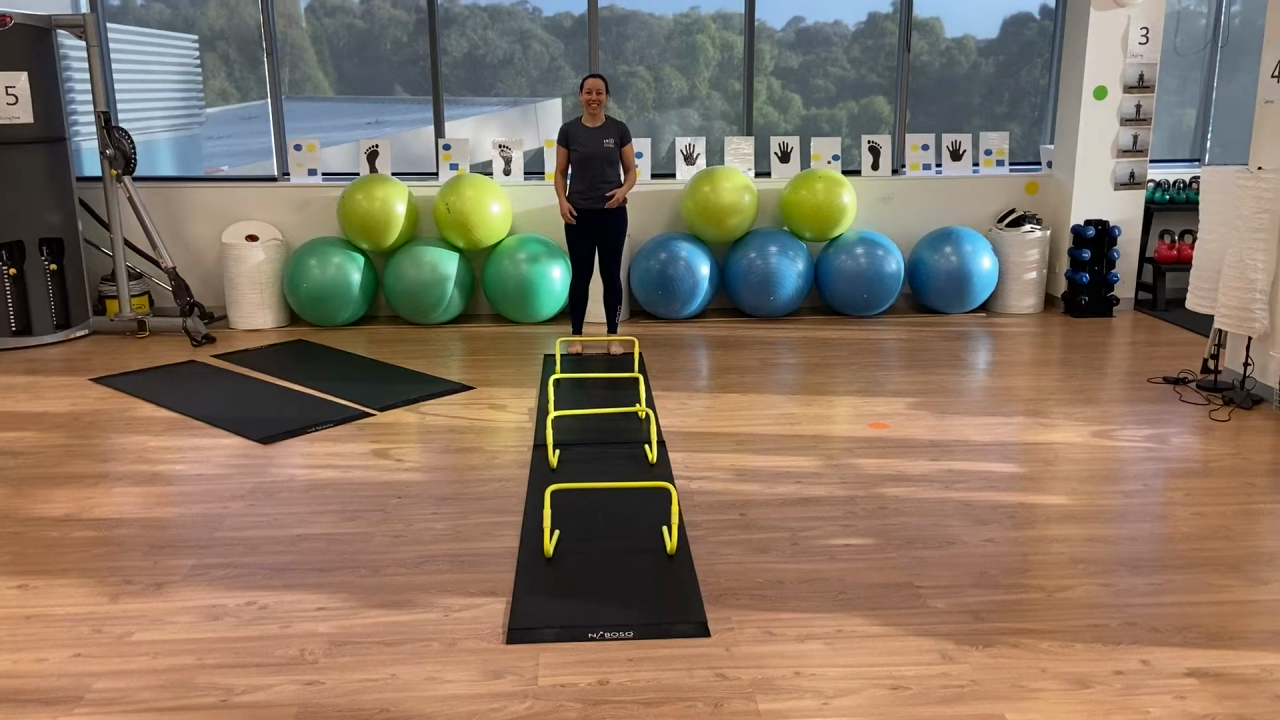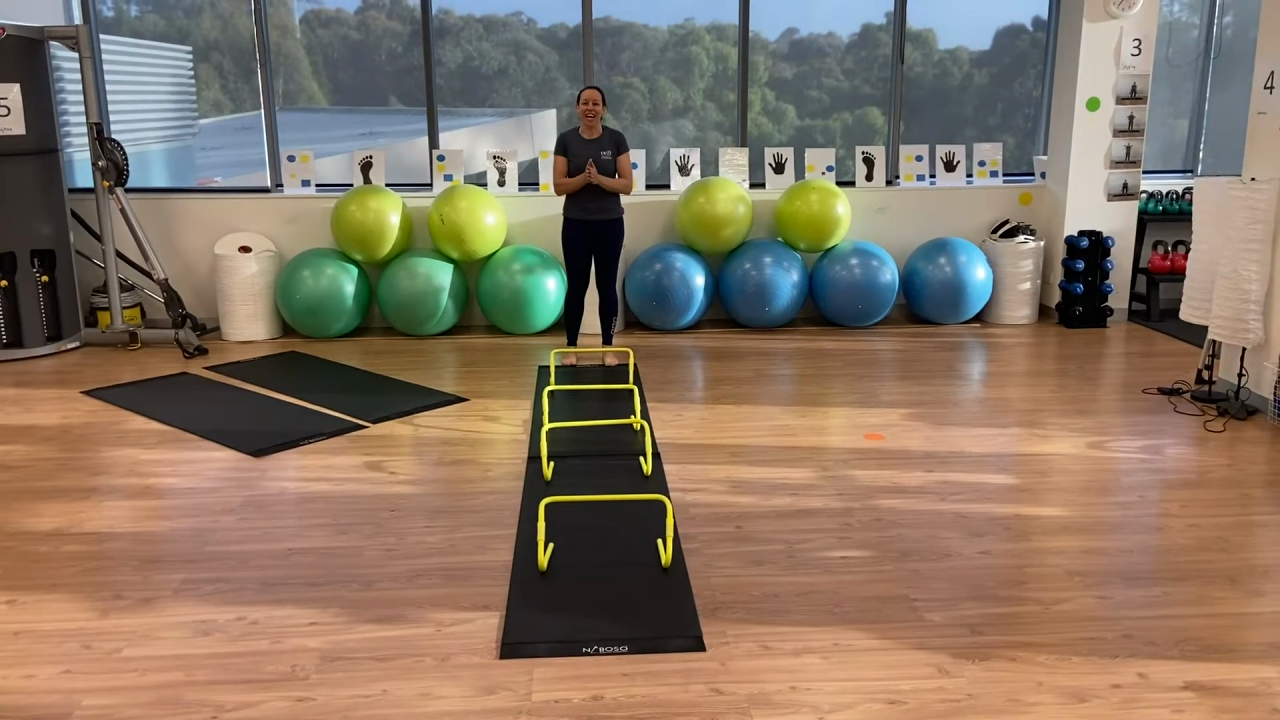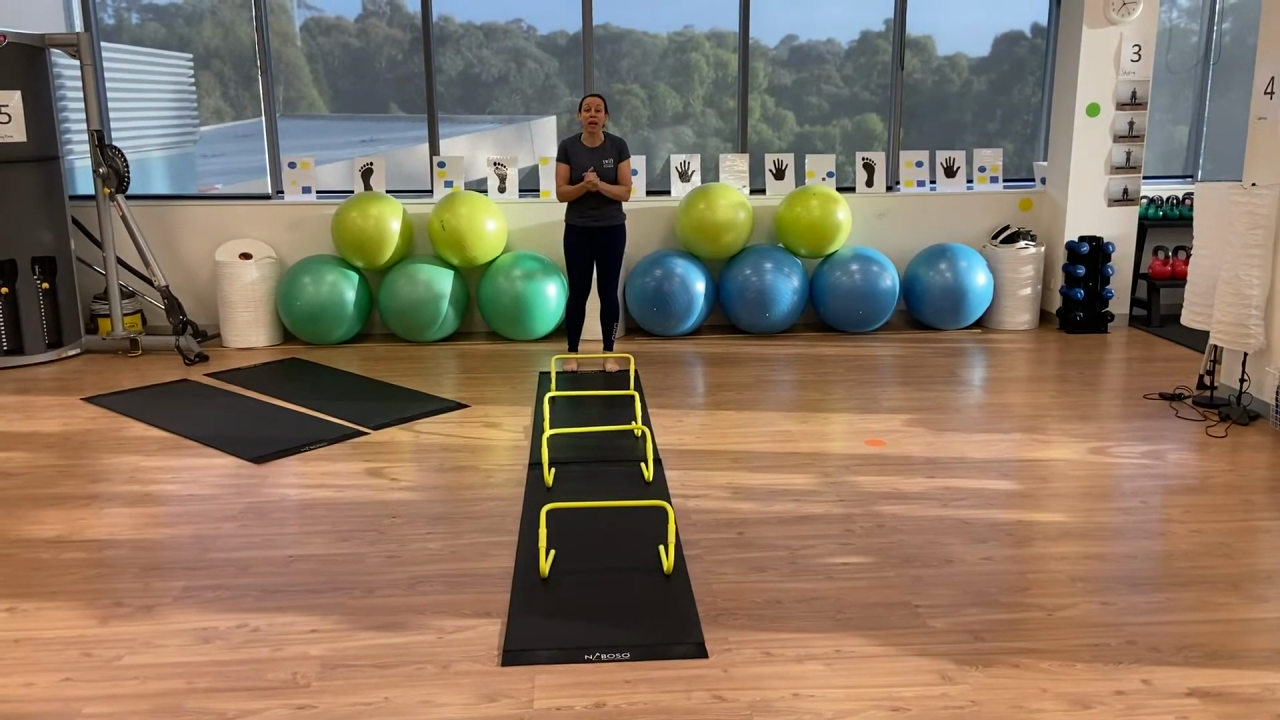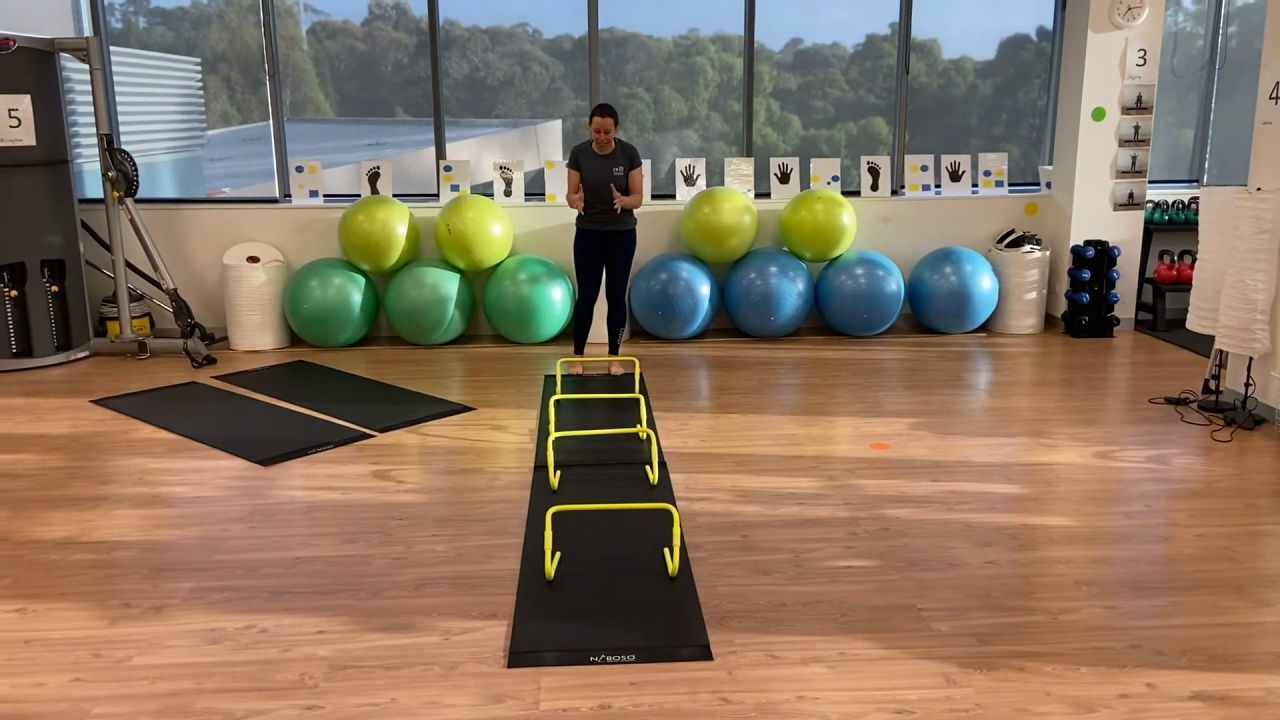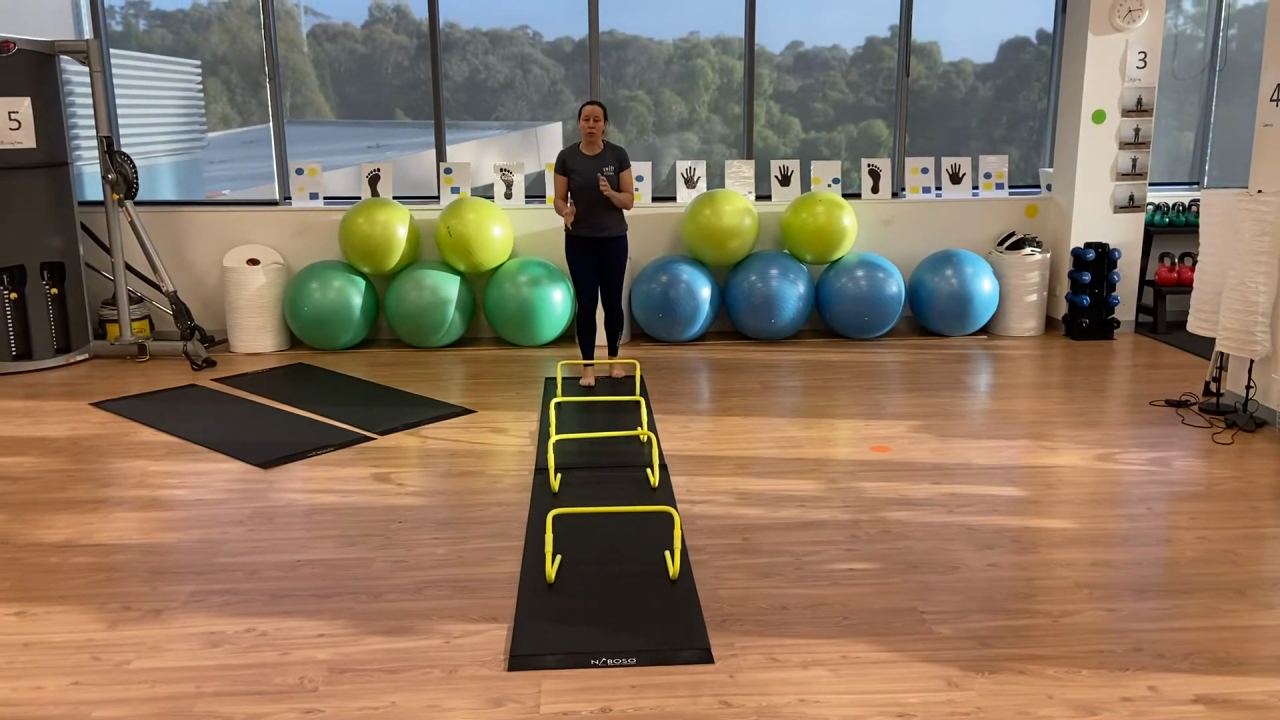
dt=1s
person 1, frame 1
left shoulder: (619, 129)
right shoulder: (568, 130)
left elbow: (631, 170)
right elbow: (560, 173)
left wrist: (623, 190)
right wrist: (562, 199)
left hip: (612, 213)
right hip: (579, 214)
left knee: (611, 274)
right knee: (580, 275)
left ankle: (613, 336)
right ankle: (576, 336)
person 1, frame 2
left shoulder: (616, 139)
right shoulder: (565, 140)
left elbow: (627, 184)
right elbow: (558, 186)
left wrist: (599, 178)
right wrist: (583, 177)
left hip: (610, 223)
right hip: (576, 223)
left knee: (607, 285)
right knee: (576, 286)
left ankle: (608, 347)
right ankle: (571, 347)
person 1, frame 3
left shoulder: (618, 146)
right shoulder: (567, 147)
left elbow: (625, 192)
right elbow: (561, 193)
left wrist: (599, 184)
right wrist: (584, 185)
left hip: (611, 229)
right hip: (578, 230)
left knee: (608, 291)
right knee: (578, 292)
left ankle: (609, 353)
right ankle: (572, 353)
person 1, frame 4
left shoulder: (629, 153)
right shoulder: (578, 153)
left elbow: (637, 197)
right elbow: (571, 195)
left wrist: (623, 201)
right wrist: (576, 200)
left hip: (622, 234)
right hip: (588, 234)
left knee: (616, 296)
right knee: (586, 295)
left ankle: (614, 356)
right ankle: (578, 355)
person 1, frame 5
left shoulder: (618, 155)
right shoulder: (566, 157)
left elbow: (629, 200)
right elbow: (559, 199)
left wrist: (610, 193)
right wrist: (566, 211)
left hip: (613, 239)
right hip: (579, 241)
left knee: (612, 302)
right knee: (586, 304)
left ankle: (614, 358)
right ankle: (588, 366)
